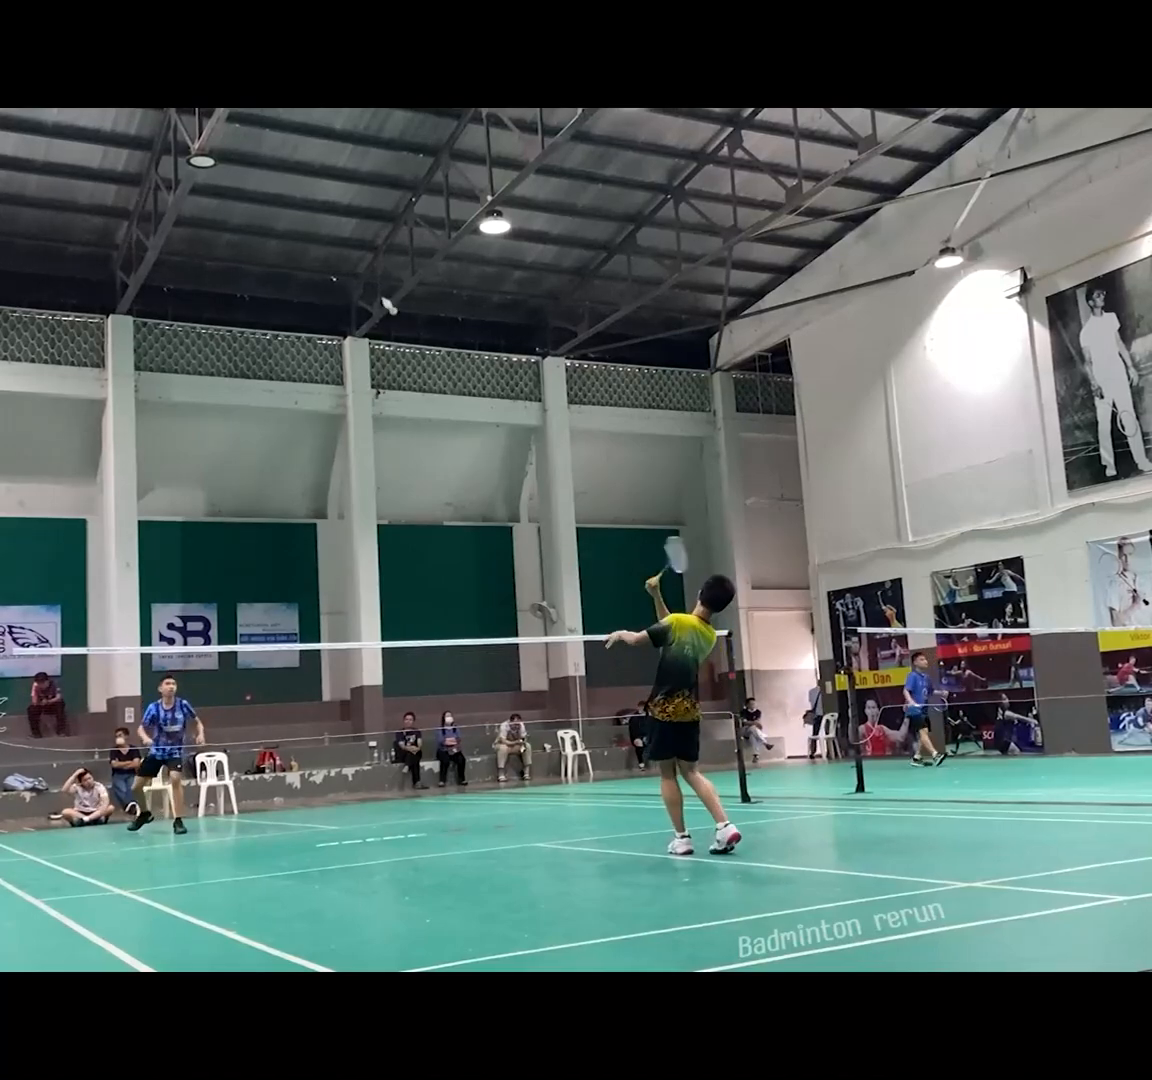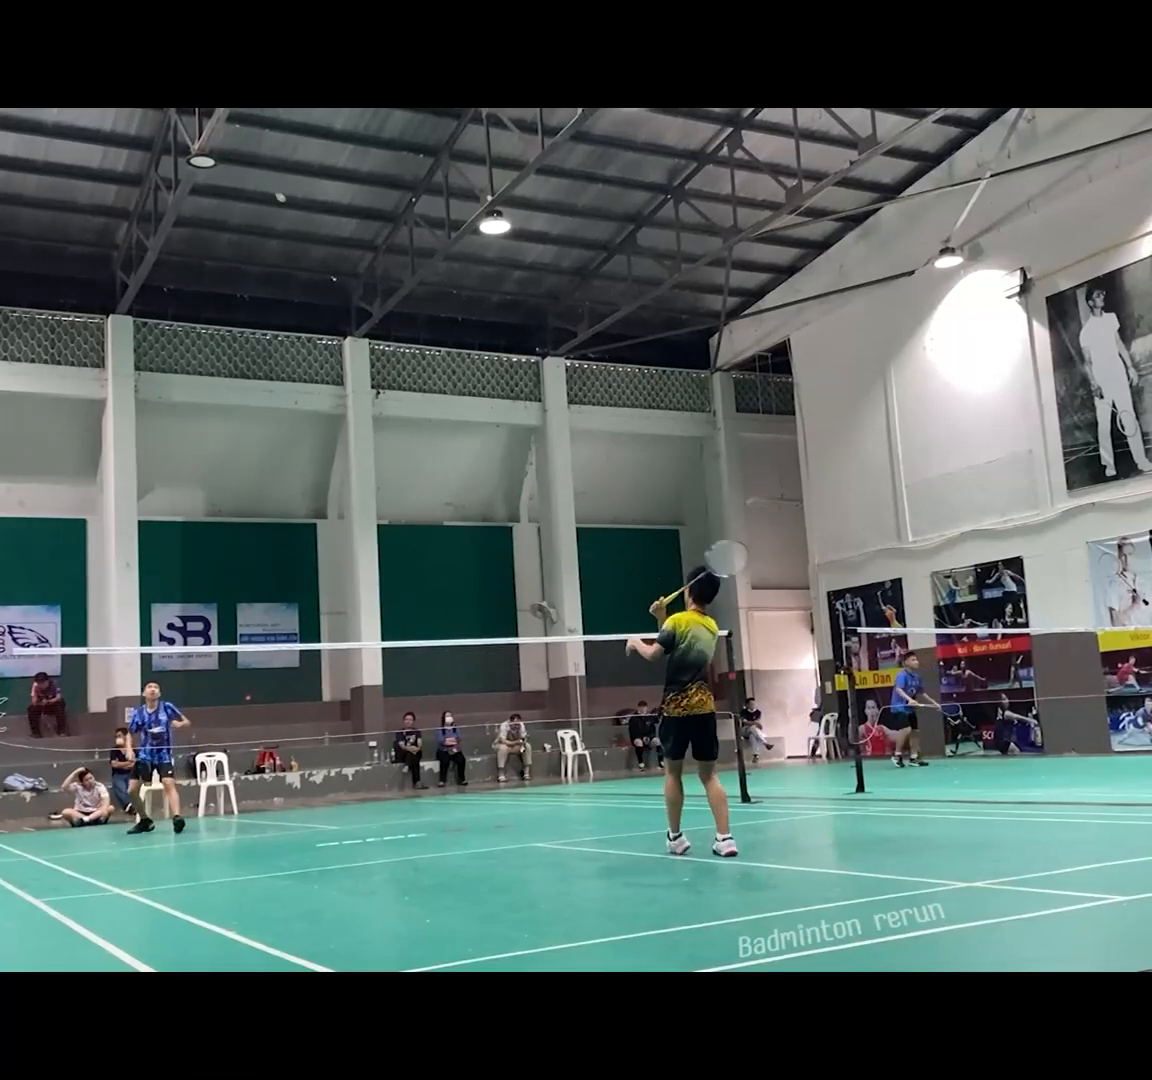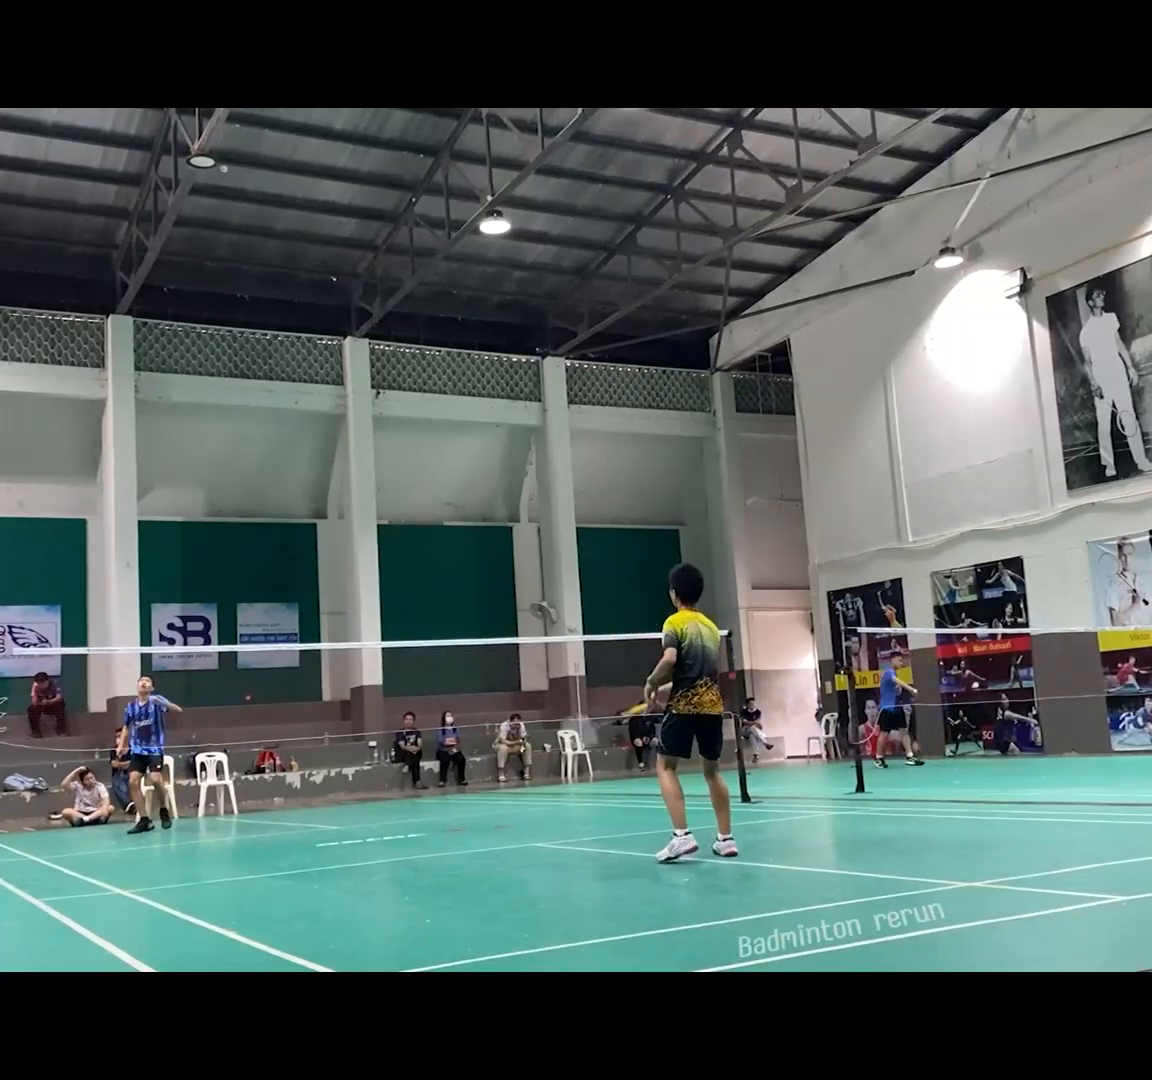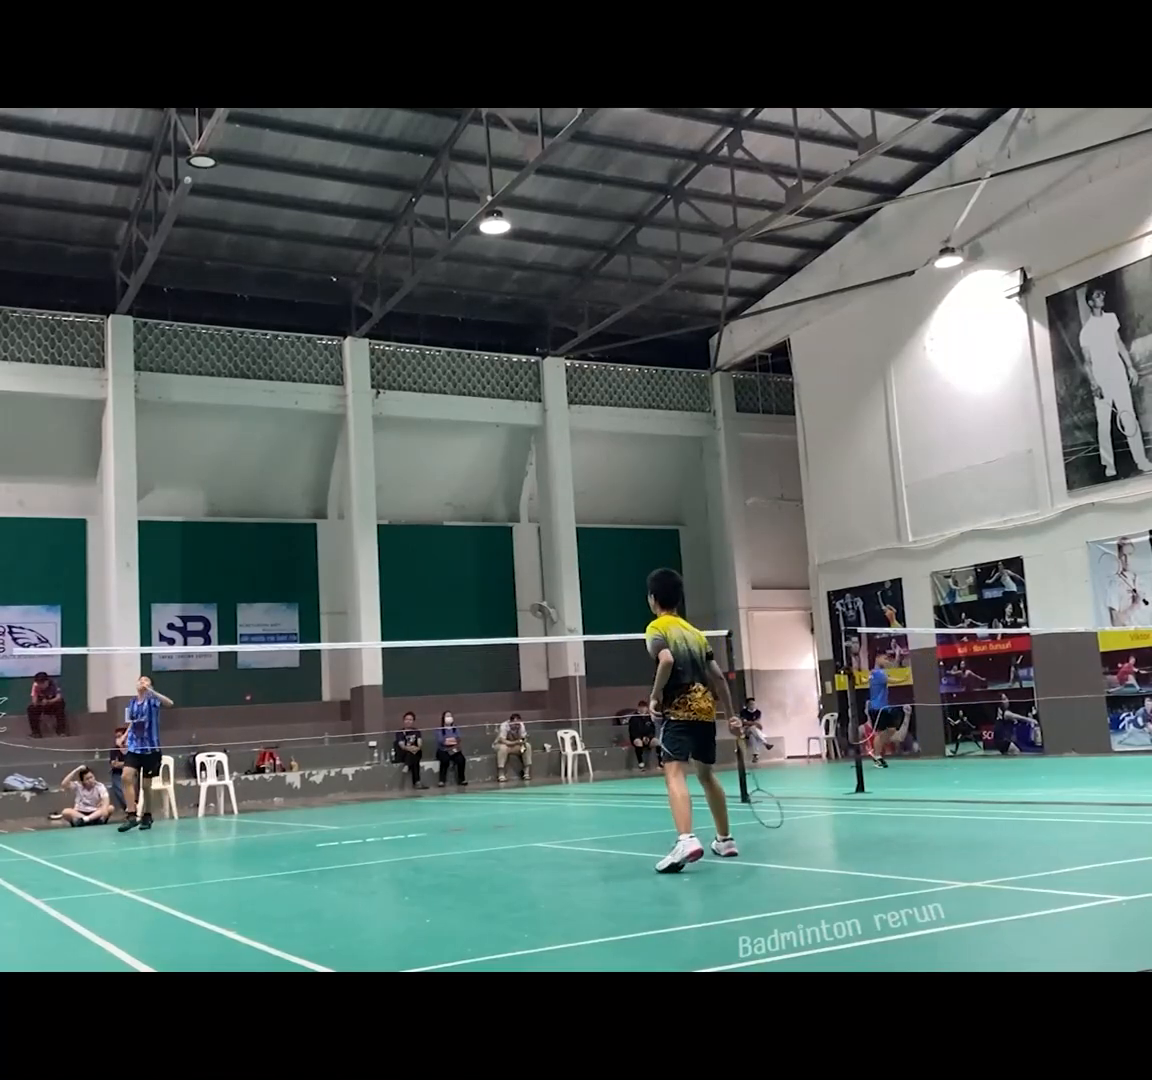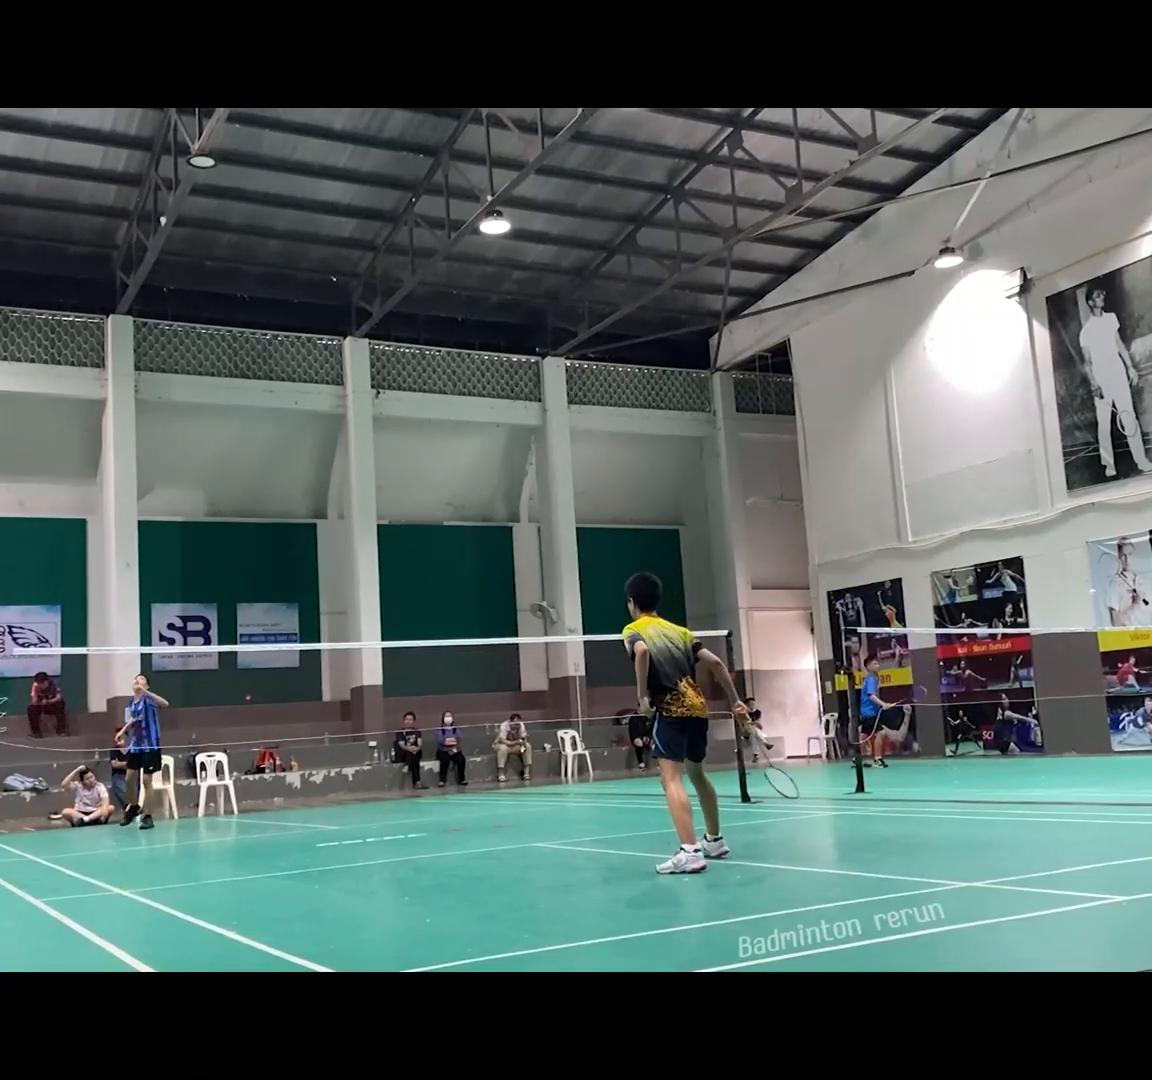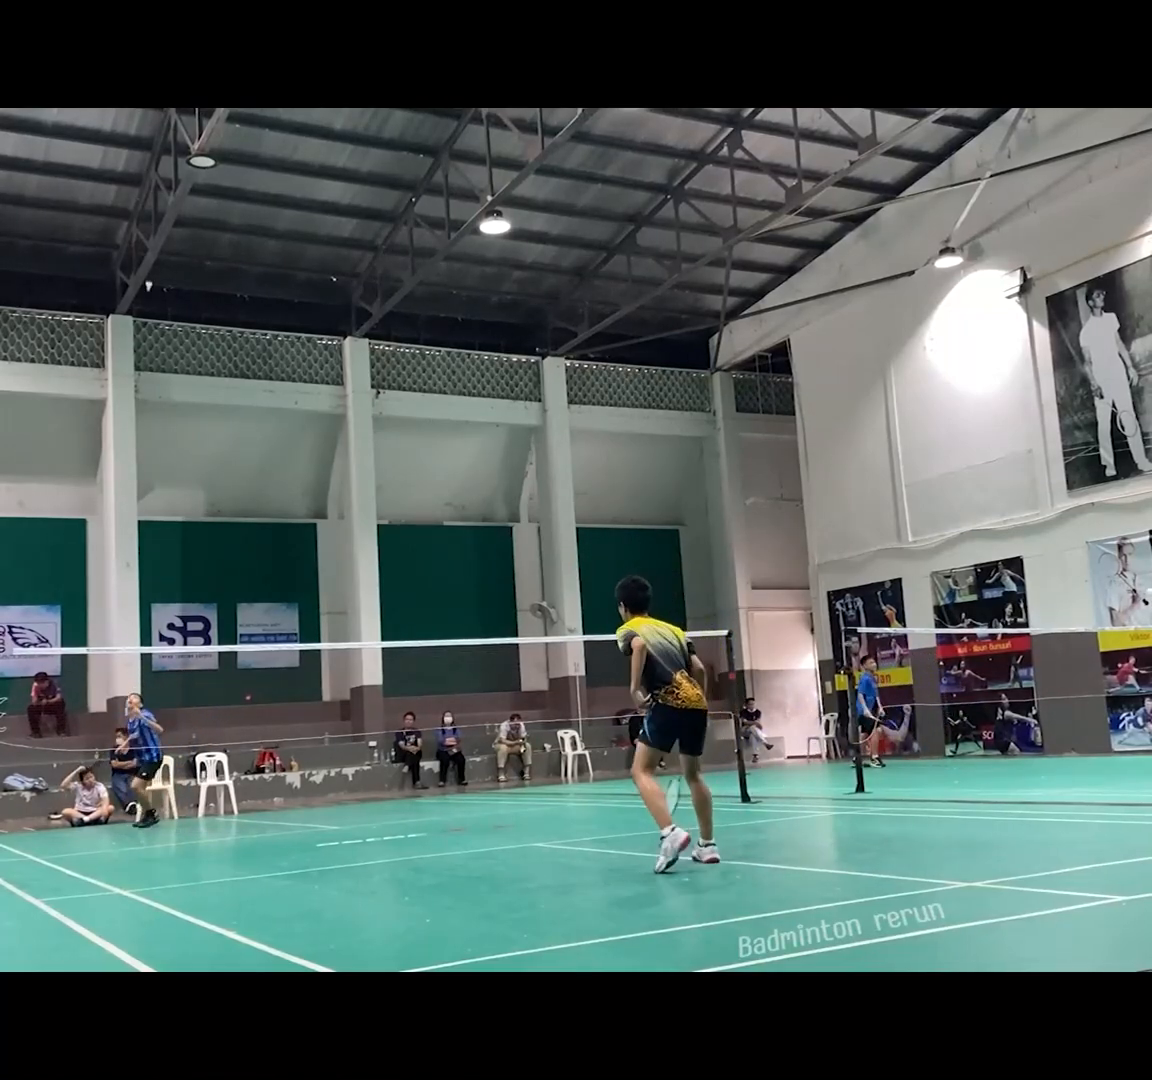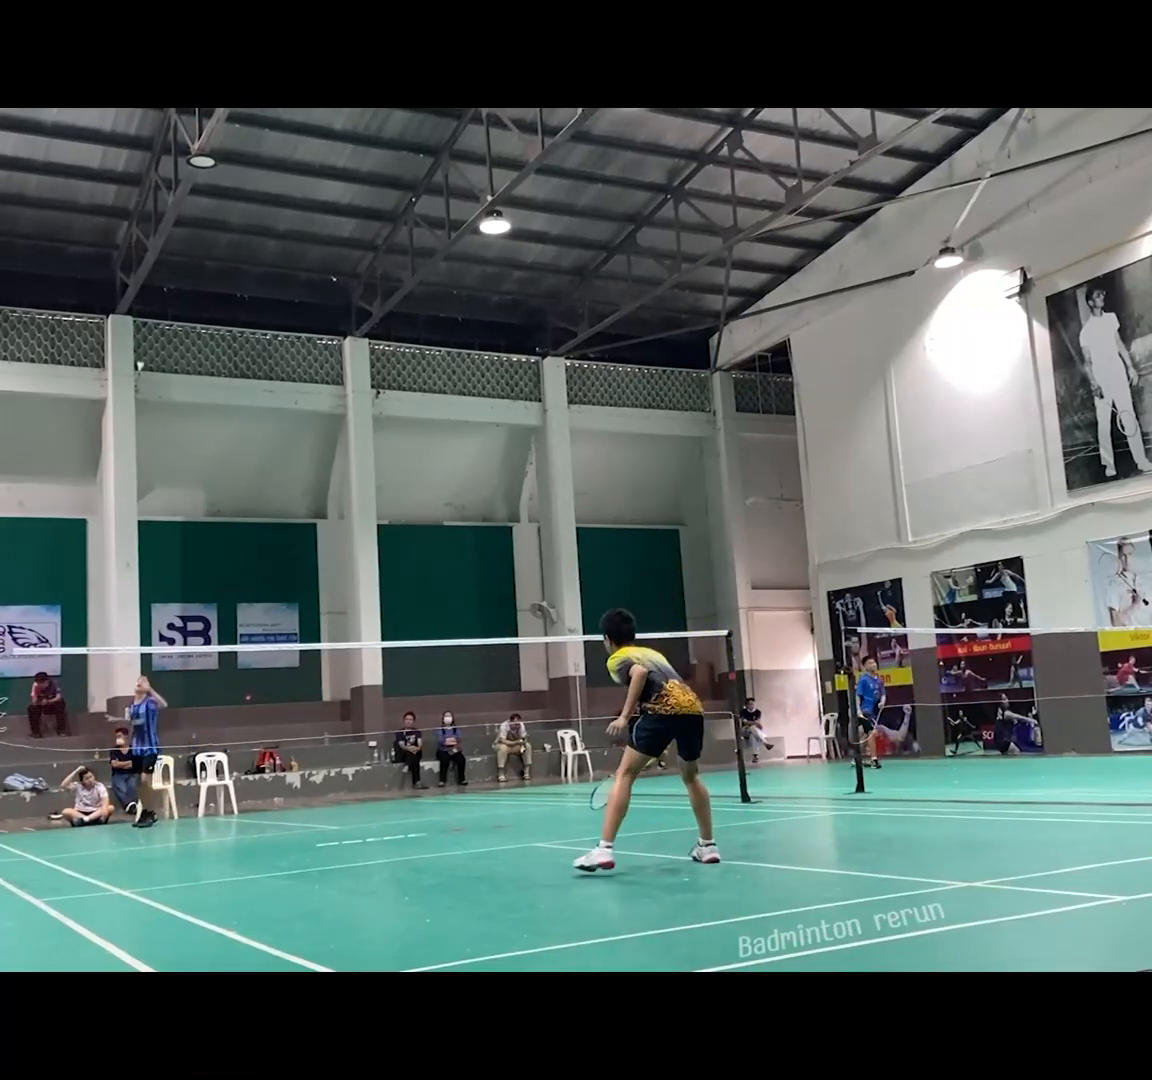
dt=0.2s
person 1, frame 1
left shoulder: (676, 621)
right shoulder: (709, 635)
left elbow: (637, 639)
left wrist: (618, 635)
right wrist: (656, 595)
left hip: (664, 709)
right hip: (690, 711)
left knee: (668, 774)
right knee: (692, 772)
left ankle: (681, 837)
right ankle: (724, 827)
person 1, frame 2
left shoulder: (676, 621)
right shoulder: (712, 628)
left elbow: (652, 653)
left wrist: (636, 643)
right wrist: (662, 616)
left hip: (678, 706)
right hip: (705, 707)
left knee: (673, 770)
right knee: (708, 774)
left ankle: (676, 837)
right ankle: (725, 838)
person 1, frame 3
left shoulder: (674, 622)
right shoulder: (711, 627)
left elbow: (669, 659)
left wrist: (650, 684)
right wrist: (664, 685)
left hip: (683, 704)
right hip: (713, 704)
left knee: (665, 767)
right knee: (712, 772)
left ankle: (682, 834)
right ankle: (726, 839)
person 1, frame 4
left shoulder: (657, 628)
right shoulder: (694, 632)
left elbow: (665, 660)
right elbow: (718, 676)
left wrist: (654, 695)
right wrist: (731, 715)
left hip: (678, 711)
right hip: (705, 710)
left knee: (674, 776)
right knee: (706, 775)
left ankle: (687, 843)
right ankle: (725, 840)
person 1, frame 5
left shoulder: (633, 631)
right shoulder: (679, 631)
left elbow: (642, 650)
right elbow: (714, 662)
left wrist: (642, 694)
right wrist: (735, 700)
left hip: (670, 709)
right hip: (698, 708)
left knee: (670, 779)
right knee: (697, 773)
left ankle: (690, 851)
right ankle: (715, 839)
person 1, frame 6
left shoulder: (626, 630)
right shoulder: (672, 629)
left elbow: (640, 647)
right elbow: (699, 668)
left wrist: (636, 688)
left hip: (669, 701)
right hip: (698, 701)
left knee: (642, 771)
right knee: (692, 773)
left ankle: (671, 833)
right ankle: (707, 845)
person 1, frame 7
left shoulder: (616, 659)
right shoulder: (654, 654)
left elbow: (638, 674)
left wrist: (624, 717)
left hip: (661, 710)
right hip: (693, 708)
left knee: (624, 776)
right knee: (691, 775)
left ankle: (605, 847)
right ankle: (706, 845)
